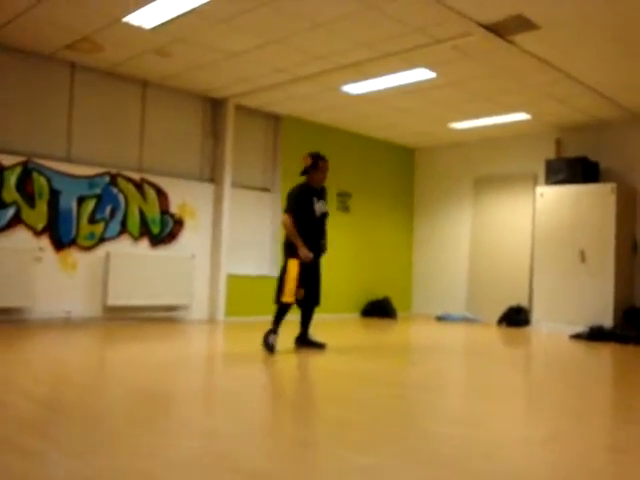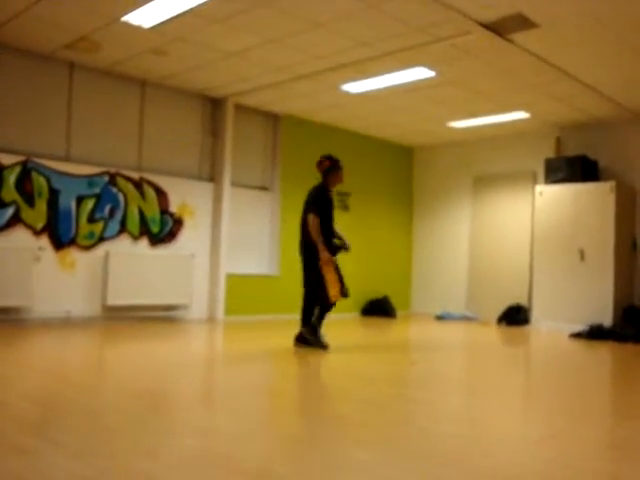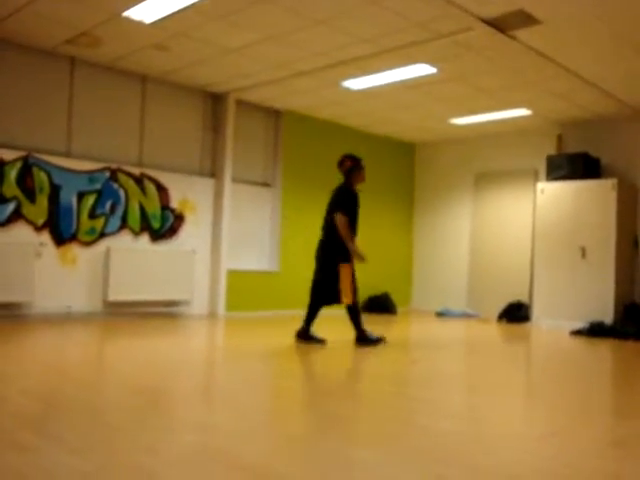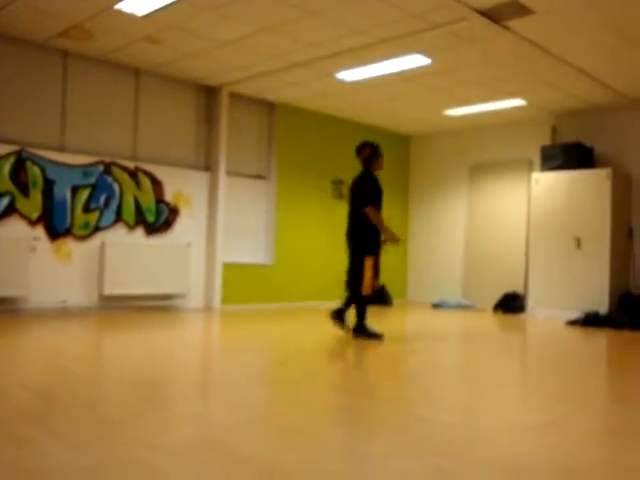
dt=0.3s
person 1, frame 1
left shoulder: (321, 192)
right shoulder: (298, 192)
right elbow: (287, 220)
left wrist: (323, 242)
right wrist: (301, 248)
left hip: (312, 251)
right hip: (297, 250)
left knee: (312, 295)
right knee: (292, 293)
left ankle: (303, 335)
right ankle: (272, 333)
person 1, frame 2
left shoulder: (325, 193)
right shoulder: (320, 193)
right elbow: (312, 220)
left wrist: (339, 239)
right wrist: (322, 249)
left hip: (318, 249)
right hip: (315, 250)
left knee: (313, 292)
left ankle: (305, 334)
right ankle: (312, 328)
person 1, frame 3
left shoulder: (341, 191)
right shoulder: (348, 193)
right elbow: (341, 220)
left wrist: (349, 248)
right wrist: (353, 248)
left hip: (327, 248)
right hip: (337, 251)
left knee: (324, 292)
right knee: (348, 293)
left ankle: (305, 330)
right ankle: (361, 334)
person 1, frame 4
left shoulder: (360, 181)
right shoulder: (369, 181)
right elbow: (370, 210)
left wrist: (380, 233)
right wrist: (388, 233)
left hip: (357, 237)
right hip: (365, 239)
left knee: (361, 281)
right knee: (365, 282)
left ankle: (341, 311)
right ankle: (360, 326)
